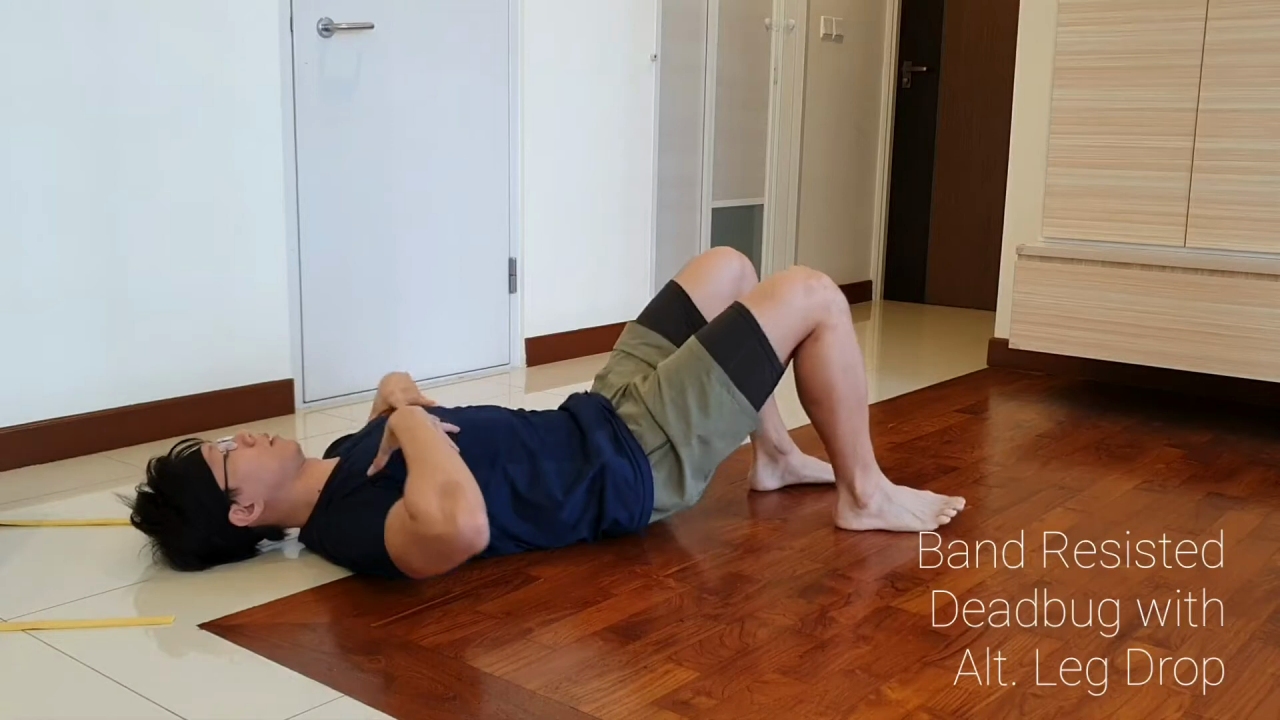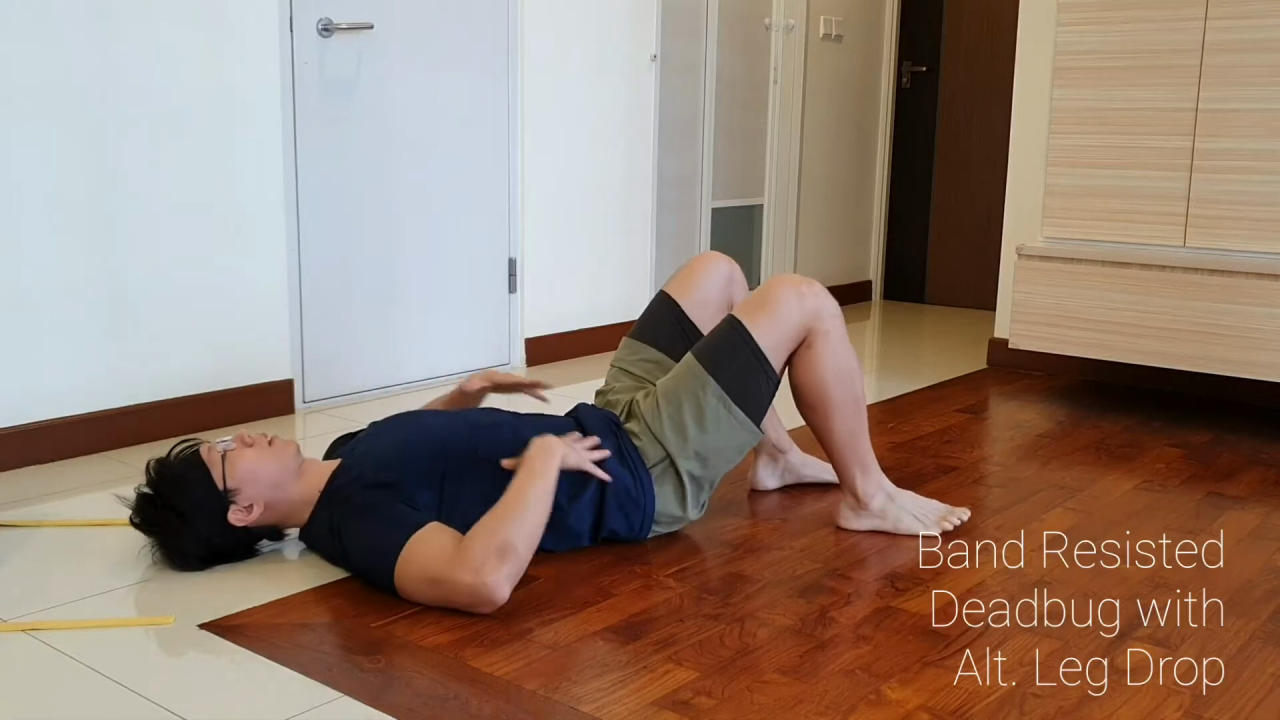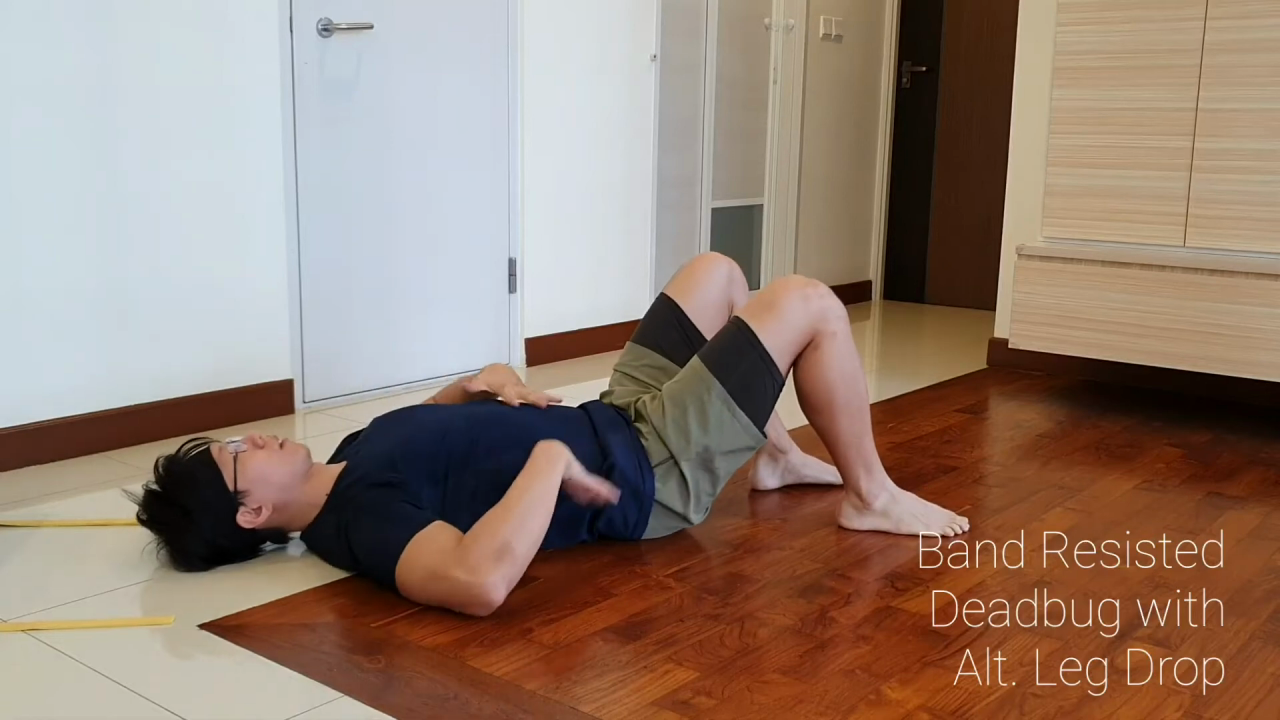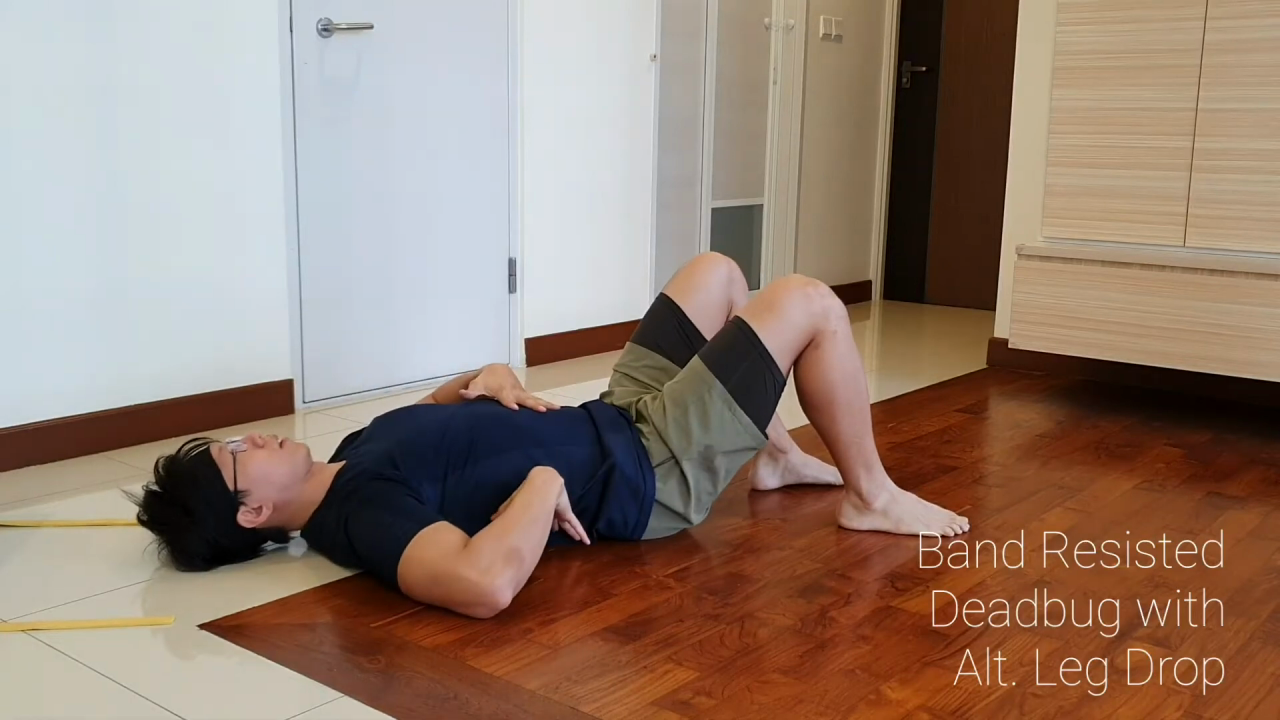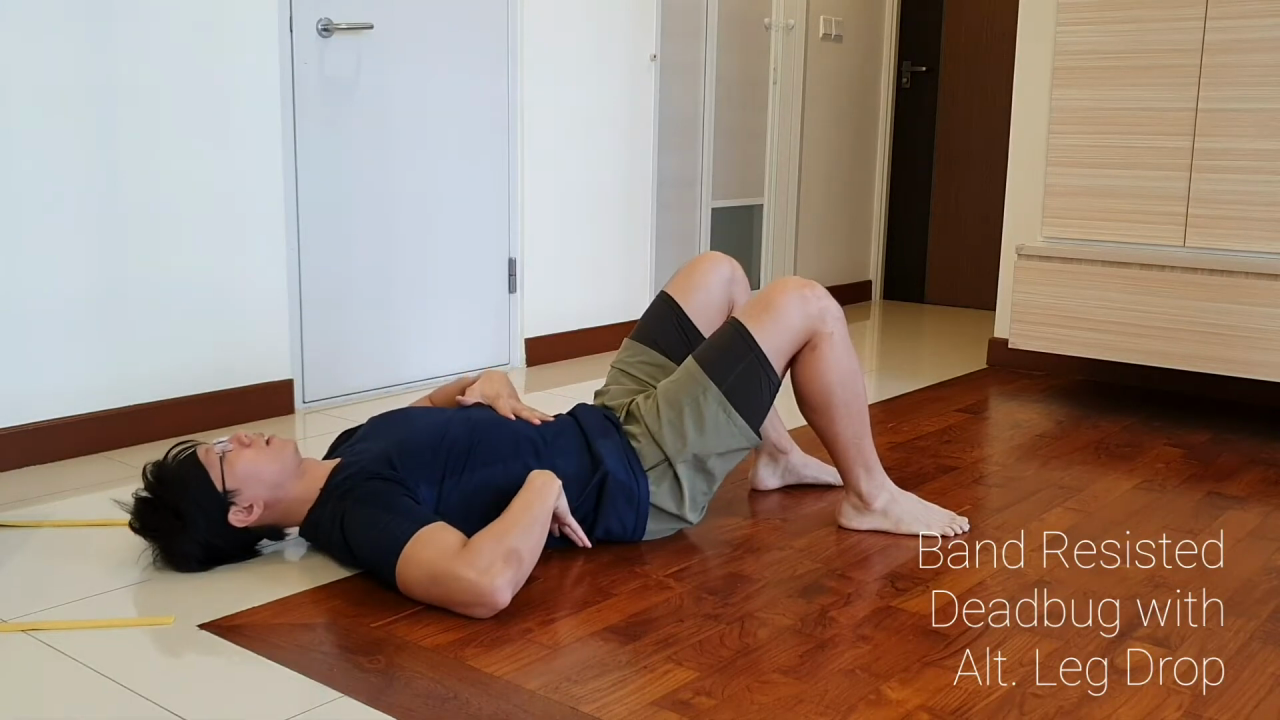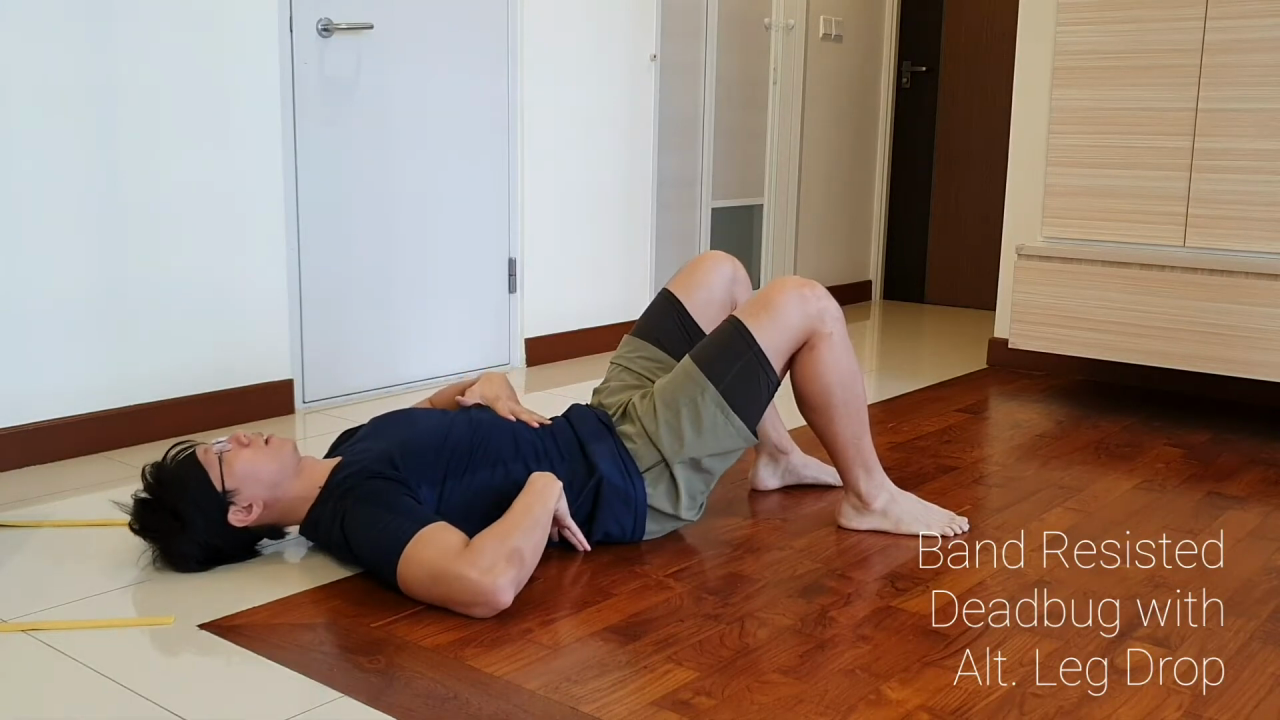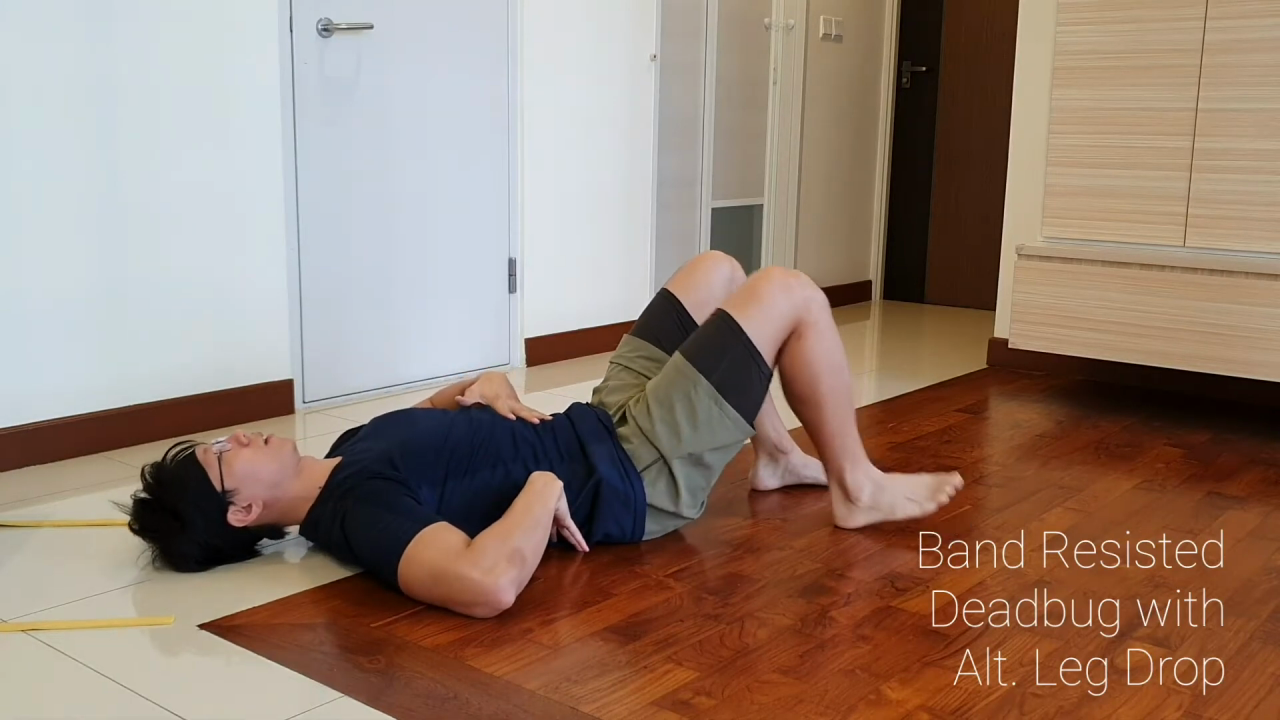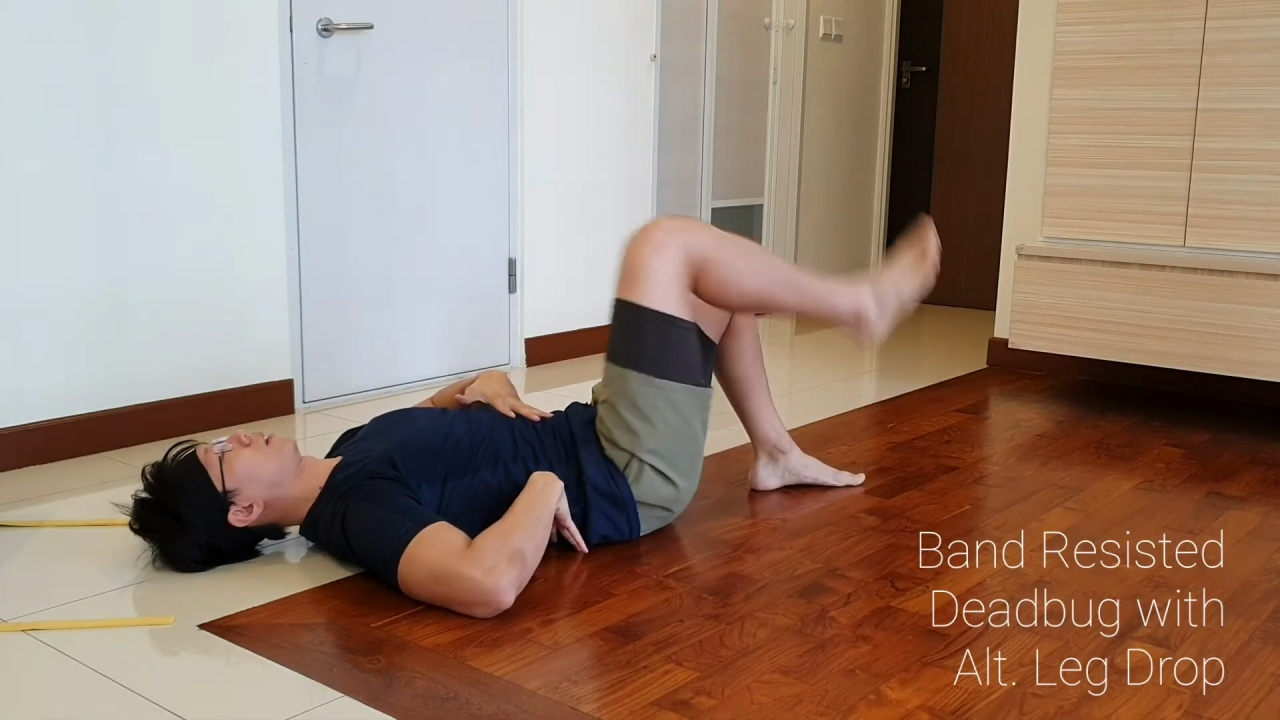
dt=0.4s
person 1, frame 1
left shoulder: (340, 465)
right shoulder: (354, 521)
right elbow: (462, 526)
left wrist: (390, 398)
right wrist: (413, 419)
left hip: (601, 419)
right hip: (638, 460)
left knee: (730, 264)
right knee: (813, 295)
left ankle: (776, 454)
right ankle: (865, 495)
person 1, frame 2
left shoulder: (345, 458)
right shoulder: (354, 522)
right elbow: (484, 579)
left wrist: (467, 390)
right wrist: (544, 458)
left hip: (608, 422)
right hip: (643, 469)
left knee: (717, 271)
right knee: (802, 300)
left ankle: (776, 456)
right ankle: (869, 497)
person 1, frame 3
left shoulder: (353, 457)
right shoulder: (361, 519)
right elbow: (479, 582)
left wrist: (486, 379)
right wrist: (549, 460)
left hip: (613, 421)
right hip: (649, 470)
left knee: (717, 271)
right knee: (810, 302)
left ankle: (778, 456)
right ankle: (872, 496)
person 1, frame 4
left shoulder: (354, 454)
right shoulder: (361, 511)
right elbow: (485, 585)
left wrist: (484, 378)
right wrist: (544, 478)
left hip: (613, 421)
right hip: (652, 469)
left knee: (716, 271)
right knee: (811, 301)
left ankle: (777, 456)
right ankle: (872, 496)
person 1, frame 5
left shoulder: (349, 452)
right shoulder: (356, 509)
right elbow: (483, 585)
left wrist: (481, 385)
right wrist: (543, 484)
left hip: (608, 422)
right hip: (645, 472)
left knee: (718, 271)
right knee: (807, 304)
left ankle: (779, 456)
right ankle: (872, 495)
person 1, frame 6
left shoulder: (349, 453)
right shoulder: (356, 509)
right elbow: (486, 584)
left wrist: (480, 387)
right wrist: (542, 485)
left hip: (604, 423)
right hip: (640, 472)
left knee: (720, 270)
right knee: (806, 304)
left ankle: (778, 457)
right ankle: (872, 496)
person 1, frame 7
left shoulder: (348, 453)
right shoulder: (356, 510)
right elbow: (486, 585)
left wrist: (477, 388)
right wrist: (544, 484)
left hip: (605, 423)
right hip: (641, 474)
left knee: (718, 271)
right knee: (787, 291)
left ankle: (779, 455)
right ankle: (858, 486)
person 1, frame 8
left shoulder: (345, 453)
right shoulder: (356, 516)
right elbow: (484, 583)
left wrist: (477, 384)
right wrist: (546, 483)
left hip: (582, 427)
right hip: (631, 485)
left knee: (722, 289)
right knee: (663, 242)
left ankle: (777, 455)
right ankle: (861, 305)
